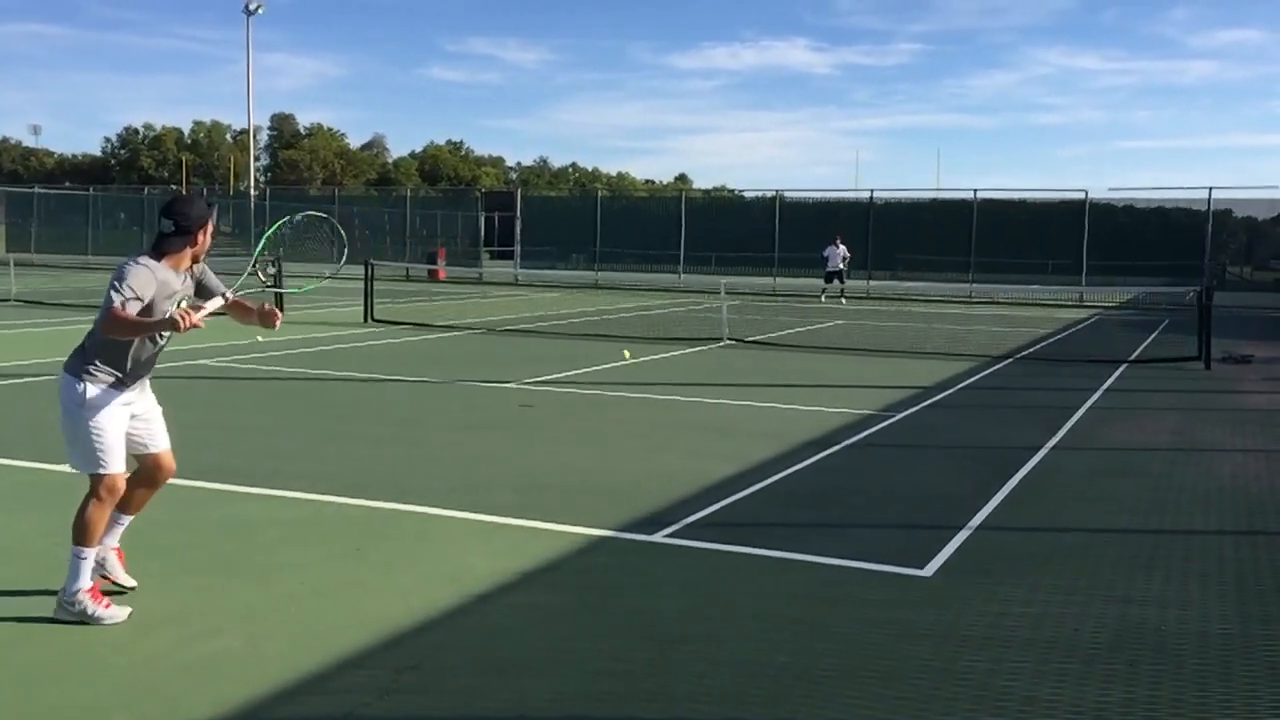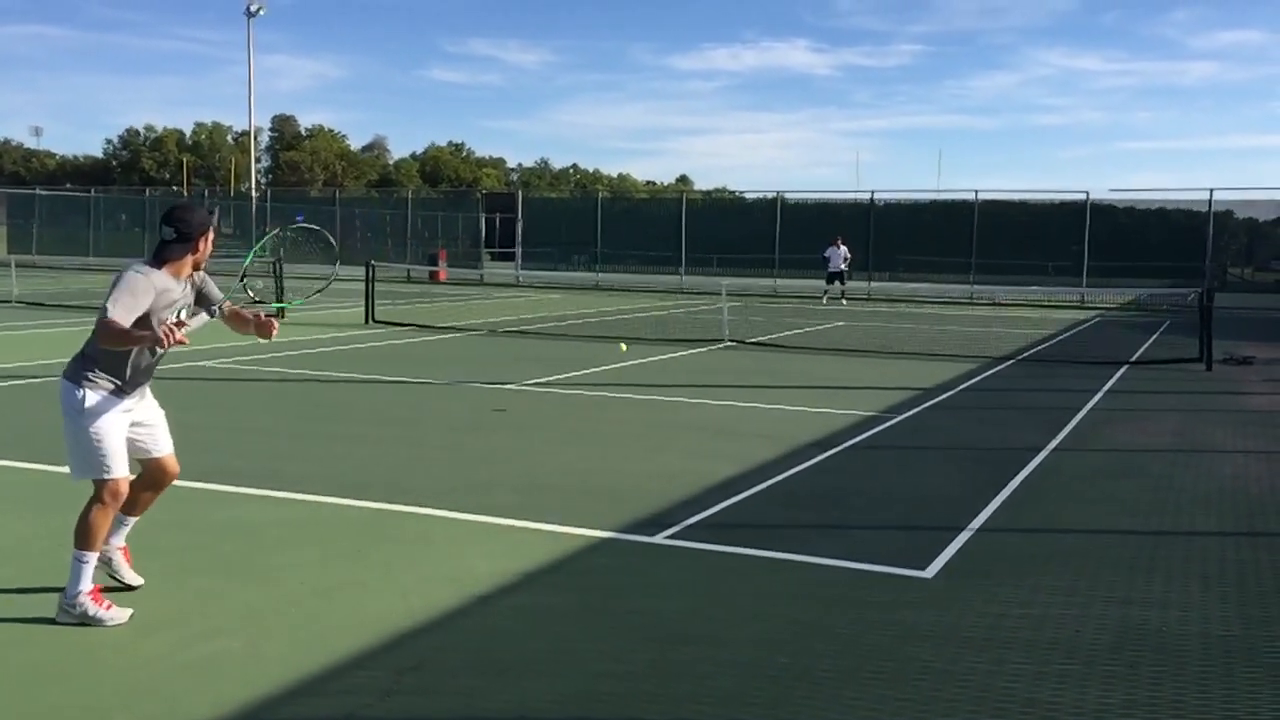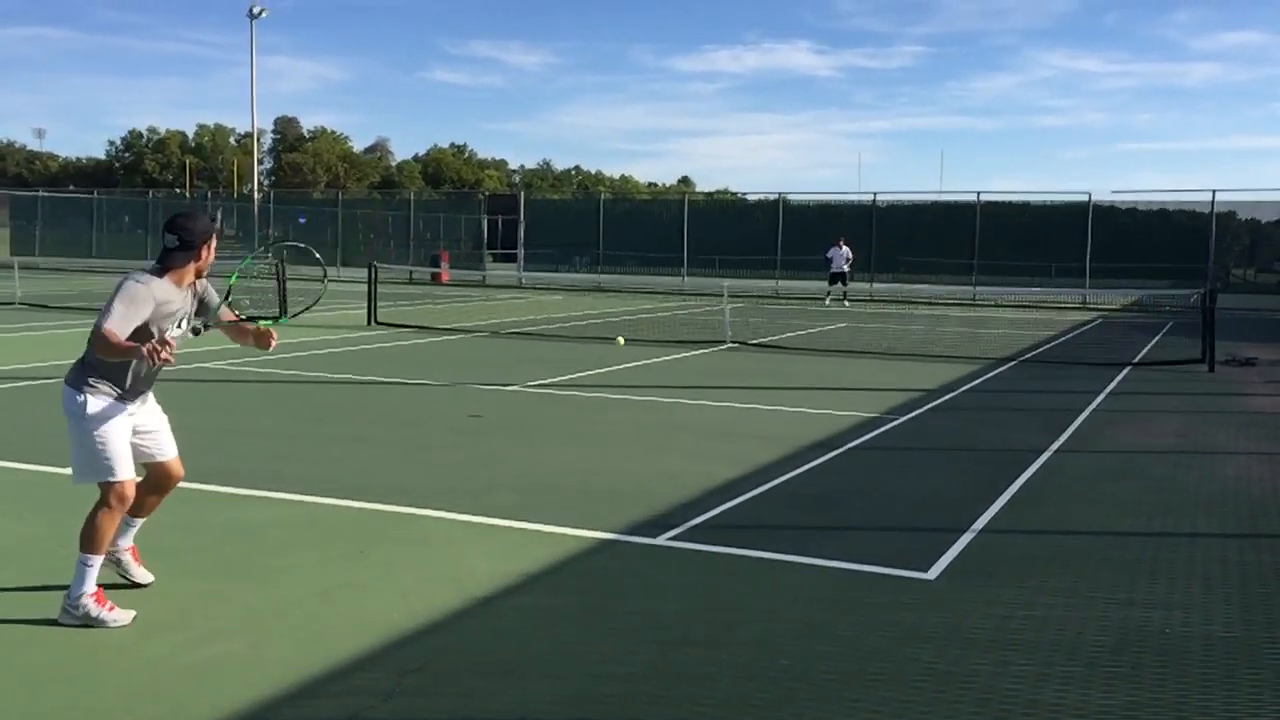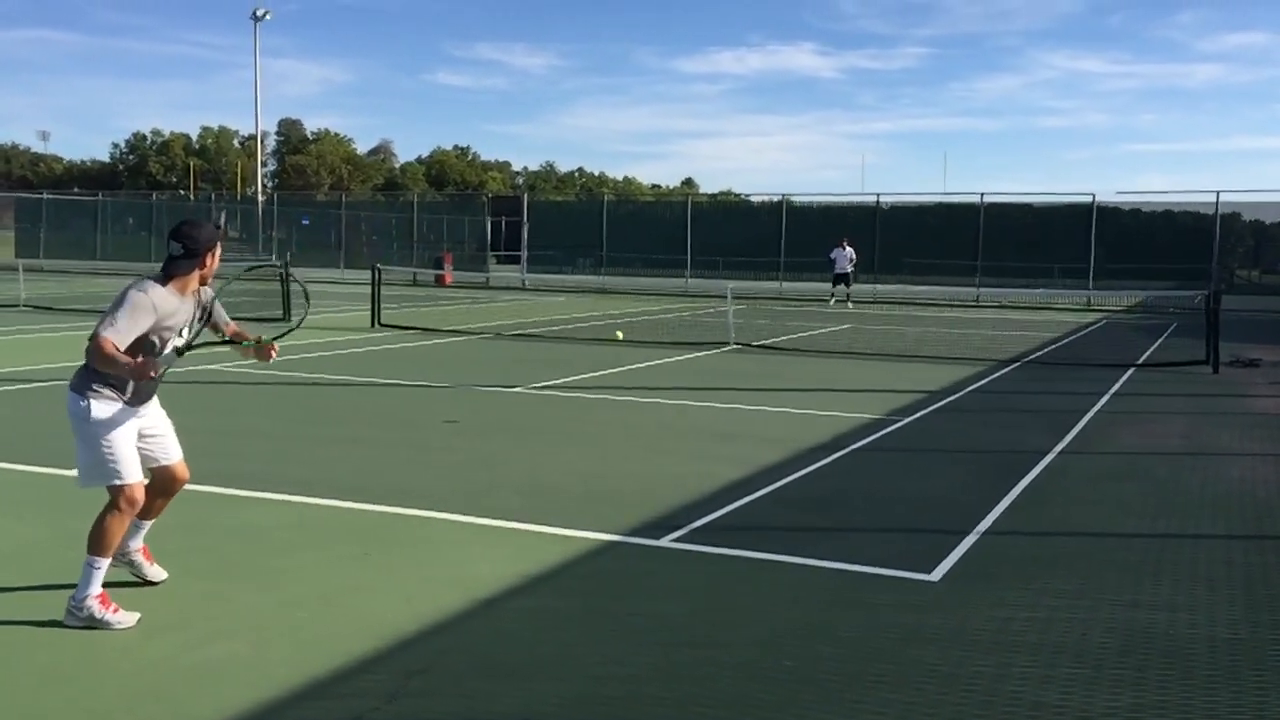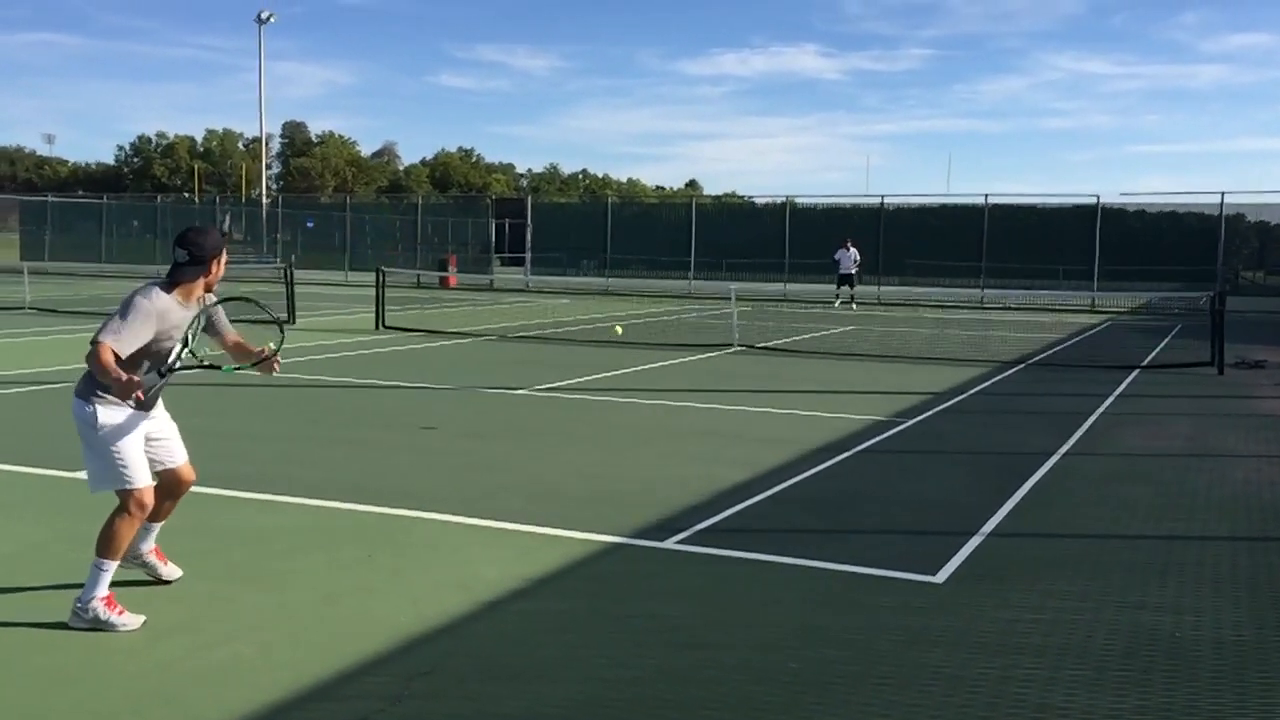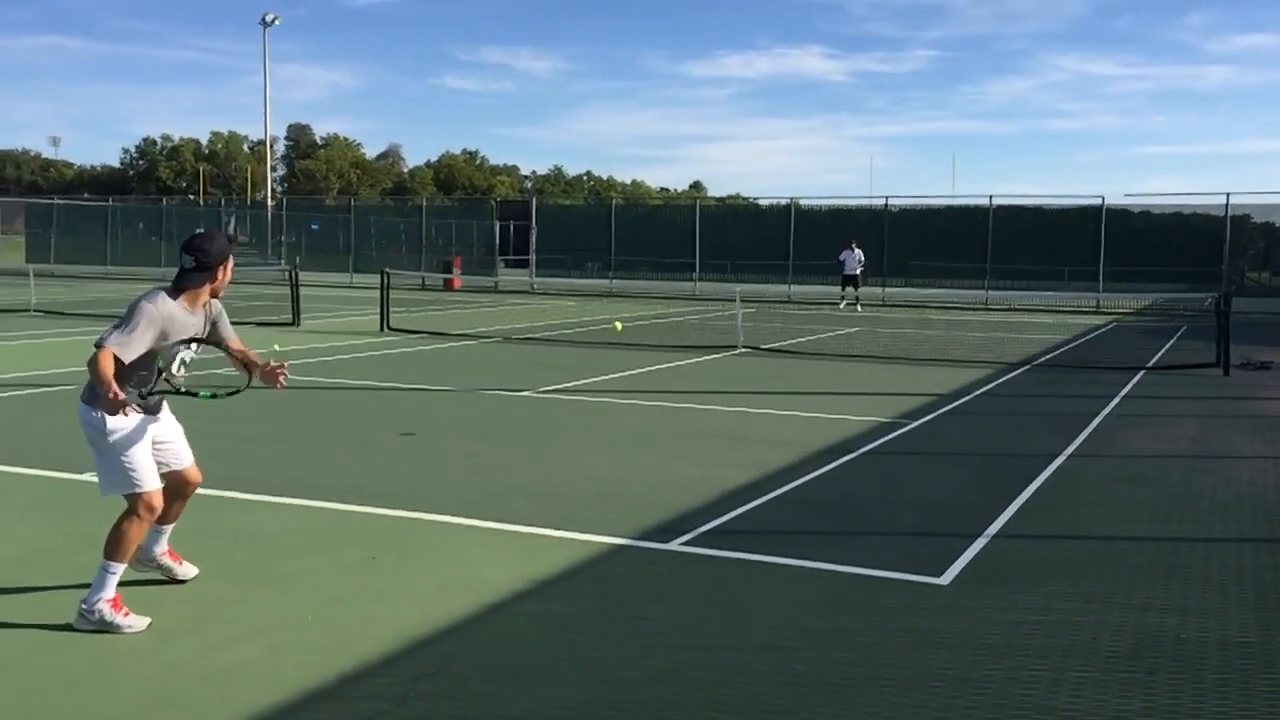
dt=0.2s
person 1, frame 1
left shoulder: (194, 271)
right shoulder: (141, 272)
left elbow: (231, 305)
right elbow: (110, 322)
left wrist: (258, 314)
right wrist: (161, 323)
left hip: (132, 386)
right hip: (93, 385)
left knee: (159, 467)
right knee: (108, 485)
left ankle: (105, 547)
right ankle: (75, 594)
person 1, frame 2
left shoulder: (195, 279)
right shoulder: (139, 279)
left elbow: (229, 314)
right elbow: (104, 332)
left wrist: (255, 323)
right wrist: (146, 336)
left hip: (134, 391)
right hip: (93, 392)
left knee: (163, 470)
right knee: (113, 490)
left ankle: (111, 546)
right ankle: (77, 597)
person 1, frame 3
left shoulder: (197, 287)
right shoulder: (141, 288)
left elbow: (229, 324)
right elbow: (99, 341)
left wrist: (254, 335)
right wrist: (136, 350)
left hip: (136, 397)
right hip: (95, 397)
left knee: (168, 473)
right knee: (119, 493)
left ankle: (120, 547)
right ankle: (80, 599)
person 1, frame 4
left shoulder: (201, 294)
right shoulder: (144, 297)
left elbow: (230, 333)
right elbow: (97, 347)
left wrist: (255, 347)
right wrist: (124, 366)
left hip: (140, 401)
right hip: (100, 401)
left knee: (174, 476)
right knee: (129, 496)
left ankle: (129, 548)
right ankle: (85, 601)
person 1, frame 5
left shoulder: (204, 301)
right shoulder: (149, 304)
left elbow: (231, 343)
right elbow: (99, 351)
left wrist: (258, 358)
right wrist: (118, 380)
left hip: (145, 405)
right hip: (106, 407)
left knee: (180, 478)
right knee: (139, 500)
left ankle: (141, 550)
right ankle: (91, 602)
person 1, frame 6
left shoulder: (210, 307)
right shoulder: (154, 310)
left elbow: (235, 350)
right elbow: (101, 356)
left wrist: (262, 370)
right wrist: (109, 390)
left hip: (151, 409)
right hip: (112, 413)
left knee: (187, 480)
right knee: (147, 503)
left ankle: (154, 552)
right ankle: (97, 604)
